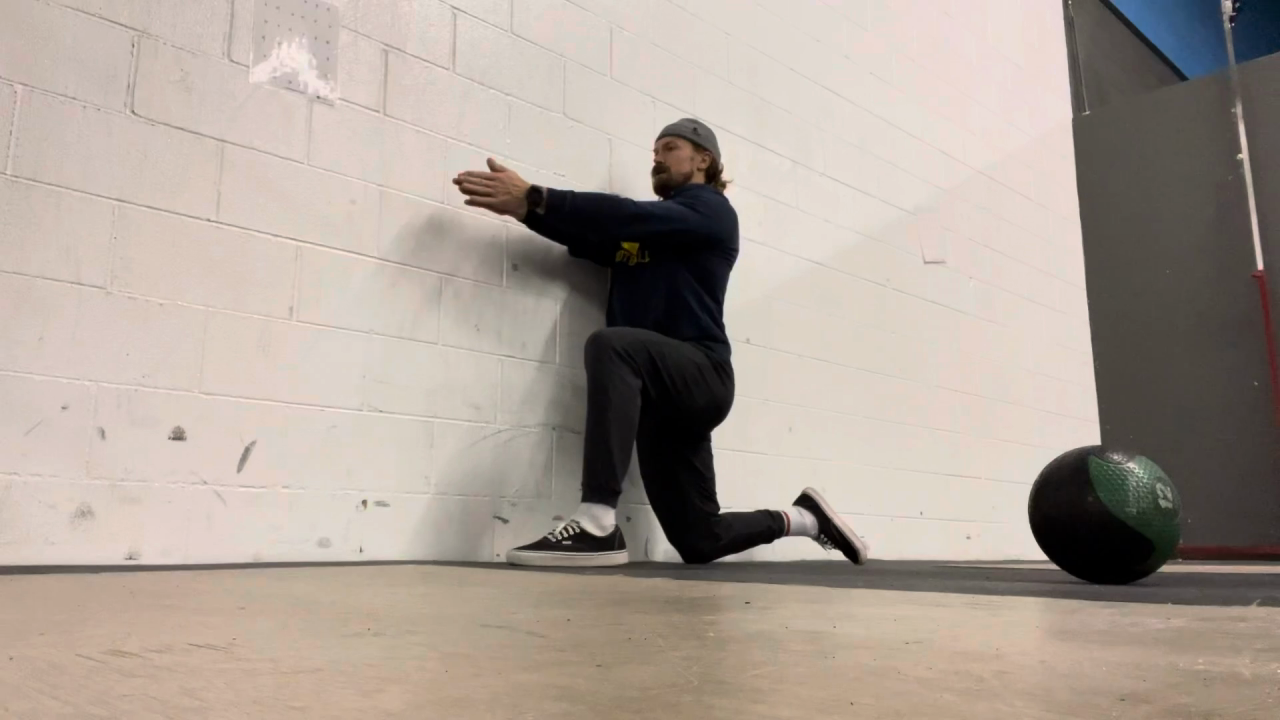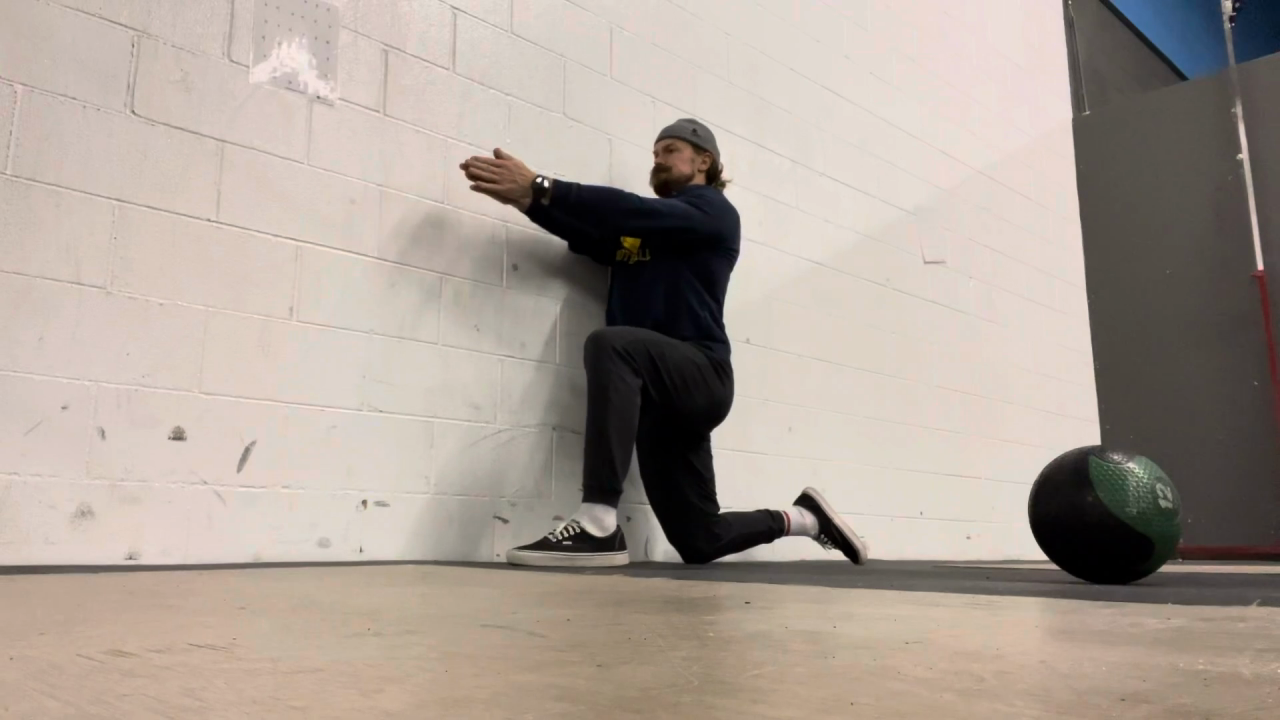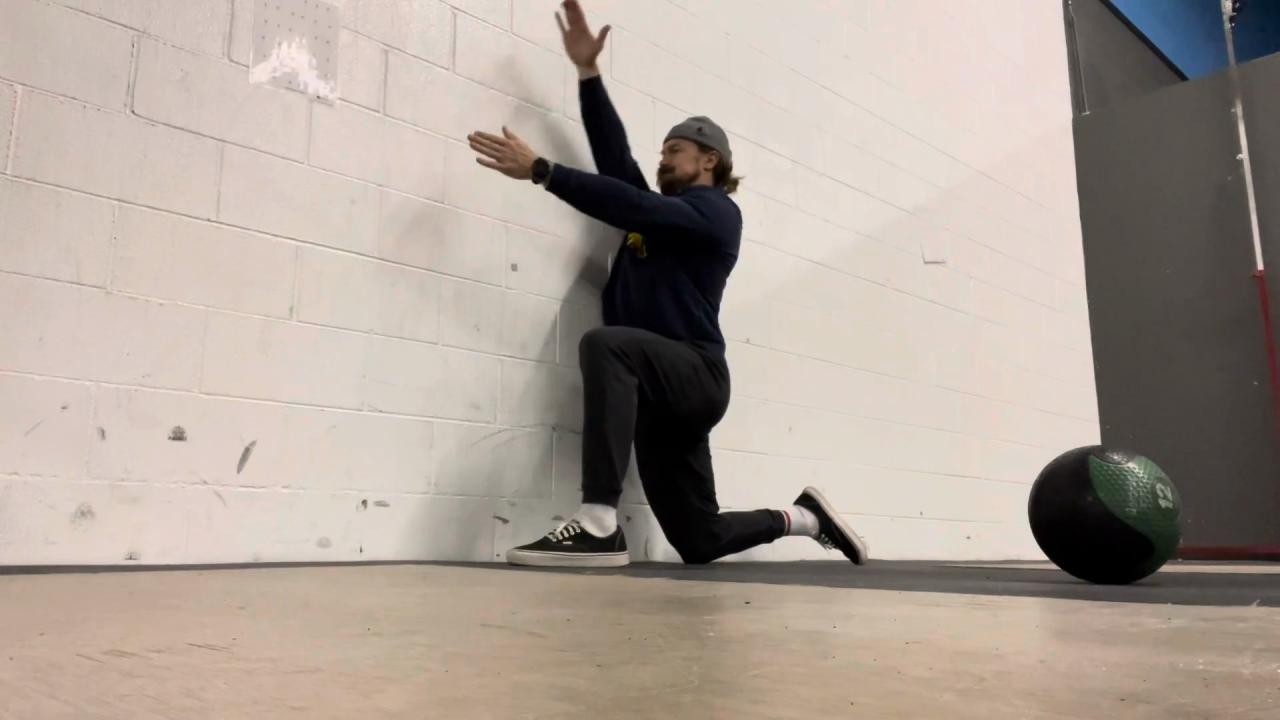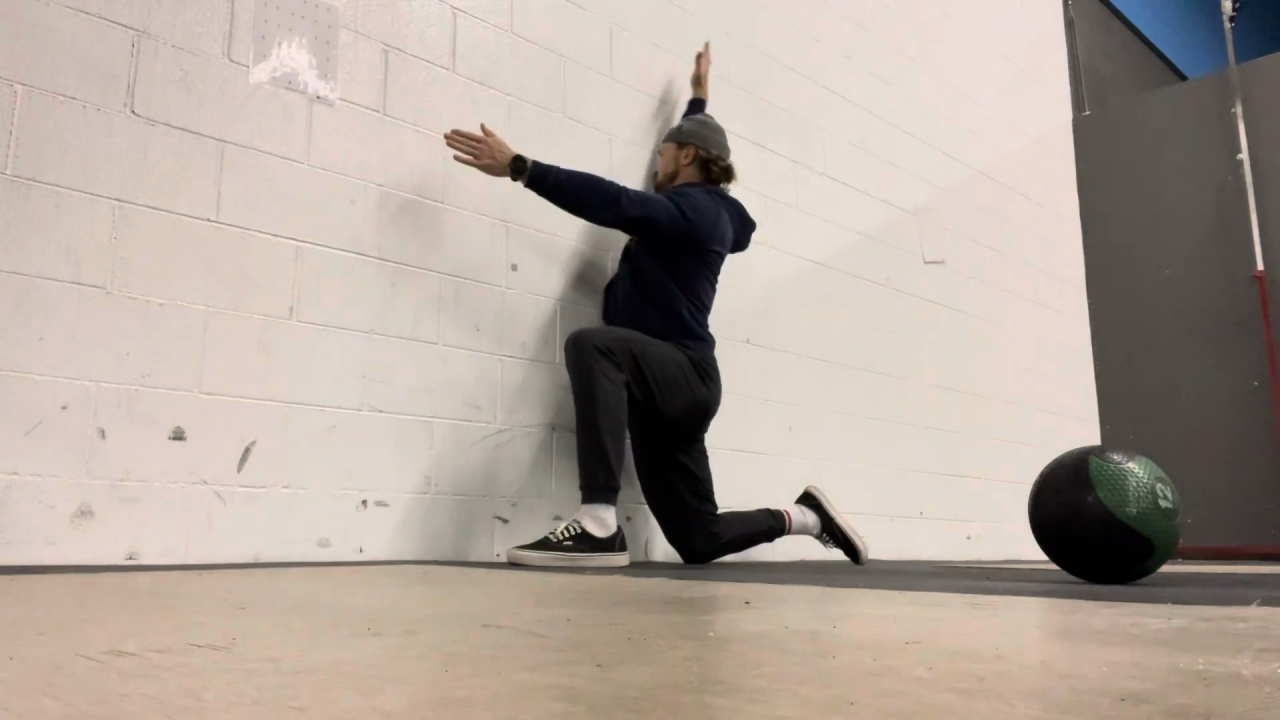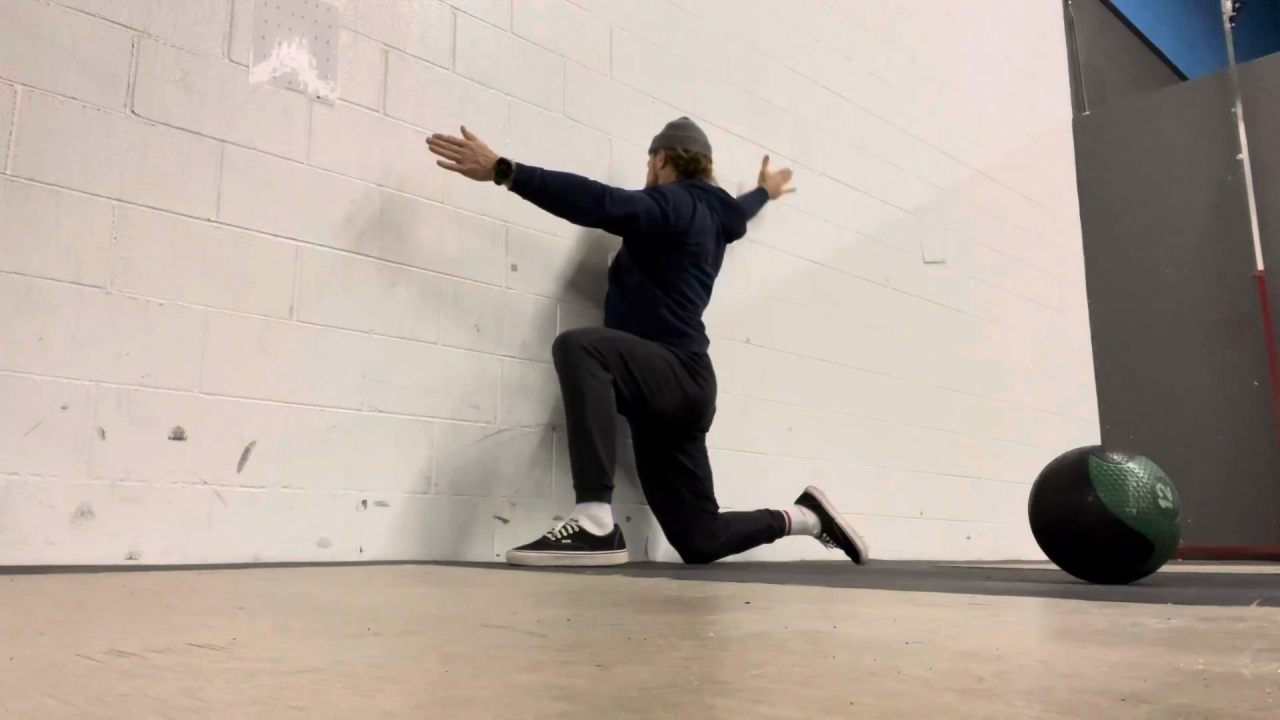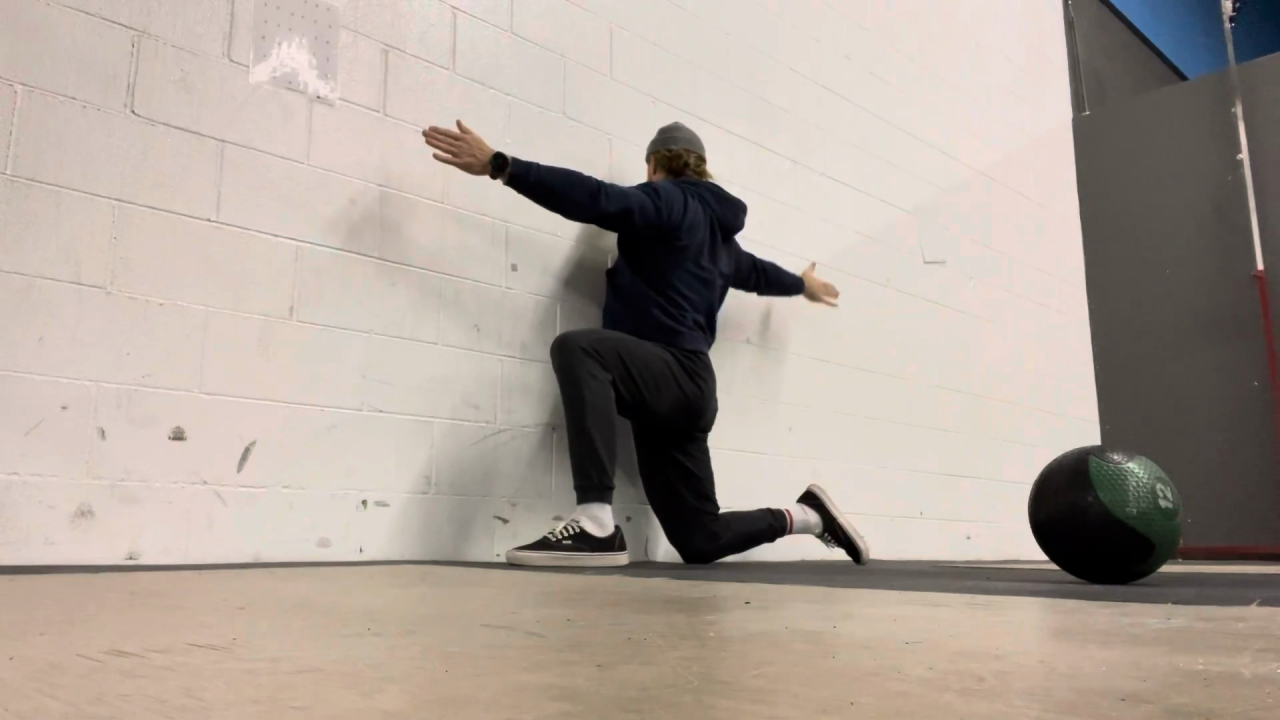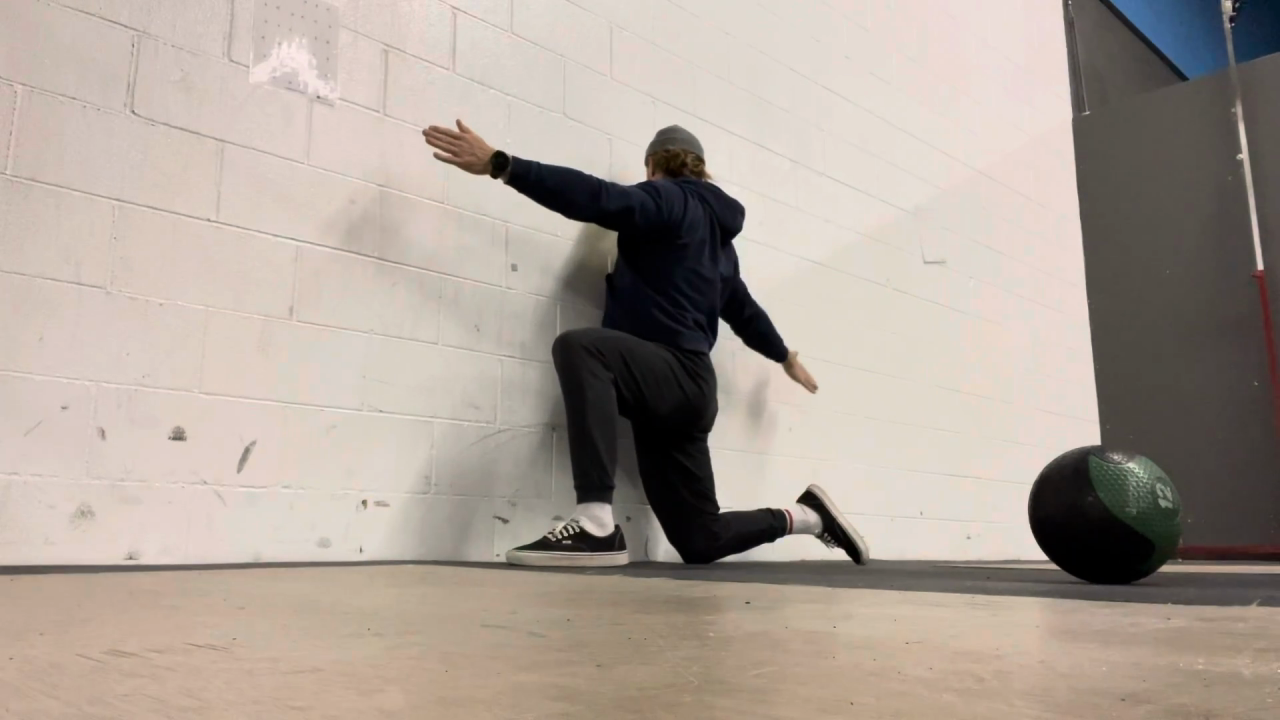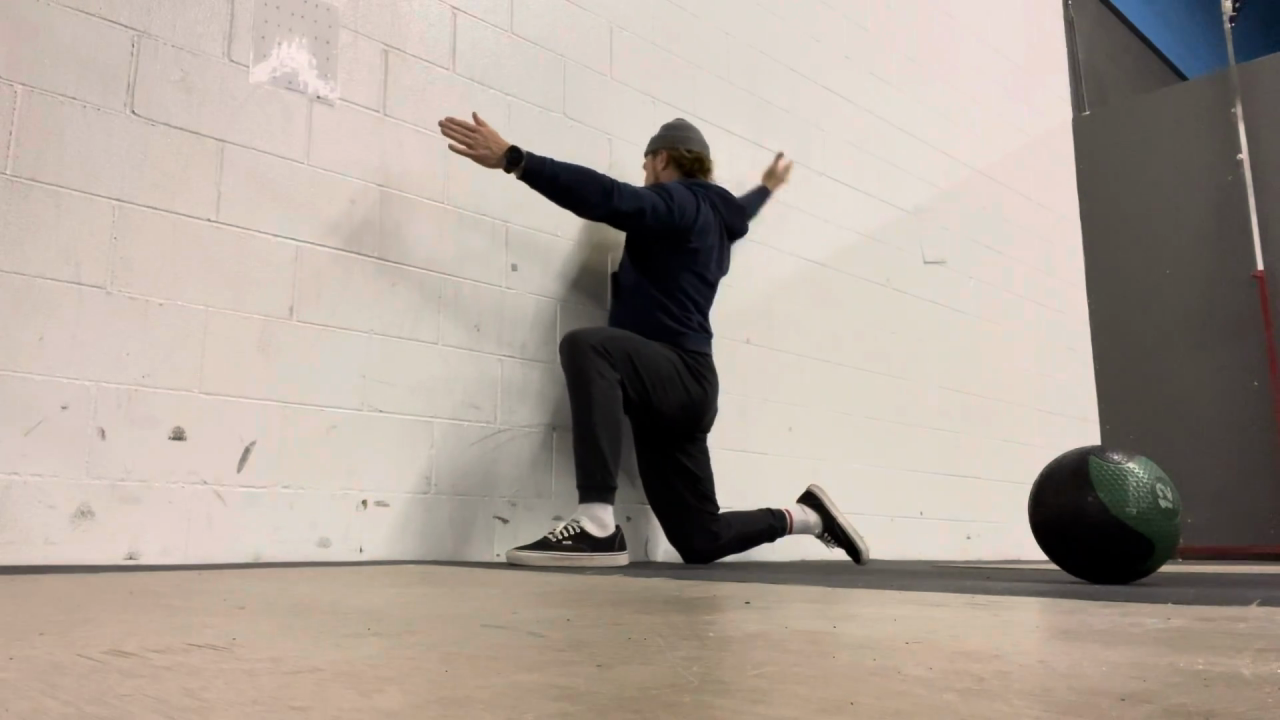
dt=0.5s
person 1, frame 1
left shoulder: (710, 210)
right shoulder: (644, 225)
left elbow: (623, 216)
right elbow: (590, 235)
left wrist: (536, 196)
right wrist: (524, 207)
left hip: (700, 377)
right hip: (660, 392)
left knee: (611, 345)
right knee: (700, 542)
left ankle: (597, 526)
right ankle: (802, 518)
person 1, frame 2
left shoulder: (713, 212)
right shoulder: (641, 227)
left elbow: (629, 212)
right elbow: (589, 230)
left wrist: (540, 187)
right wrist: (526, 198)
left hip: (699, 375)
right hip: (660, 394)
left knee: (610, 345)
right knee: (700, 542)
left ankle: (598, 526)
right ankle: (803, 517)
person 1, frame 3
left shoulder: (713, 213)
right shoulder: (660, 214)
left elbow: (629, 206)
right elbow: (613, 155)
left wrist: (540, 169)
right wrist: (587, 71)
left hip: (694, 376)
right hip: (662, 385)
left knee: (605, 346)
right knee: (699, 540)
left ankle: (598, 526)
right ankle: (804, 516)
person 1, frame 4
left shoulder: (696, 209)
right shoulder: (700, 206)
left elbow: (614, 203)
left wrist: (518, 166)
right wrist: (697, 98)
left hip: (683, 377)
right hip: (670, 385)
right knee: (700, 541)
left ankle: (599, 526)
right ankle: (805, 517)
person 1, frame 5
left shoulder: (675, 204)
right shoulder: (709, 216)
left elbow: (598, 203)
right elbow: (737, 212)
left wrist: (502, 170)
right wrist: (763, 193)
left hip: (677, 377)
right hip: (677, 386)
right knee: (699, 540)
left ankle: (594, 526)
right ankle: (804, 516)
person 1, frame 6
left shoulder: (669, 201)
right shoulder: (714, 225)
left elbow: (594, 199)
right elbow: (754, 270)
left wrist: (498, 165)
right wrist: (803, 284)
left hip: (675, 376)
right hip: (684, 387)
right knee: (701, 542)
left ankle: (596, 526)
right ankle: (807, 516)
person 1, frame 7
left shoulder: (668, 201)
right shoulder: (714, 229)
left elbow: (595, 198)
right elbow: (741, 305)
left wrist: (498, 163)
right wrist: (787, 356)
left hip: (676, 377)
right hip: (684, 387)
right knee: (700, 541)
left ankle: (596, 526)
right ankle: (808, 517)
person 1, frame 8
left shoulder: (678, 203)
right shoulder: (709, 214)
left elbow: (605, 198)
right elbow: (738, 212)
left wrist: (512, 158)
right wrist: (766, 188)
left hip: (679, 377)
right hip: (680, 387)
right knee: (700, 541)
left ankle: (597, 527)
right ankle: (807, 516)
